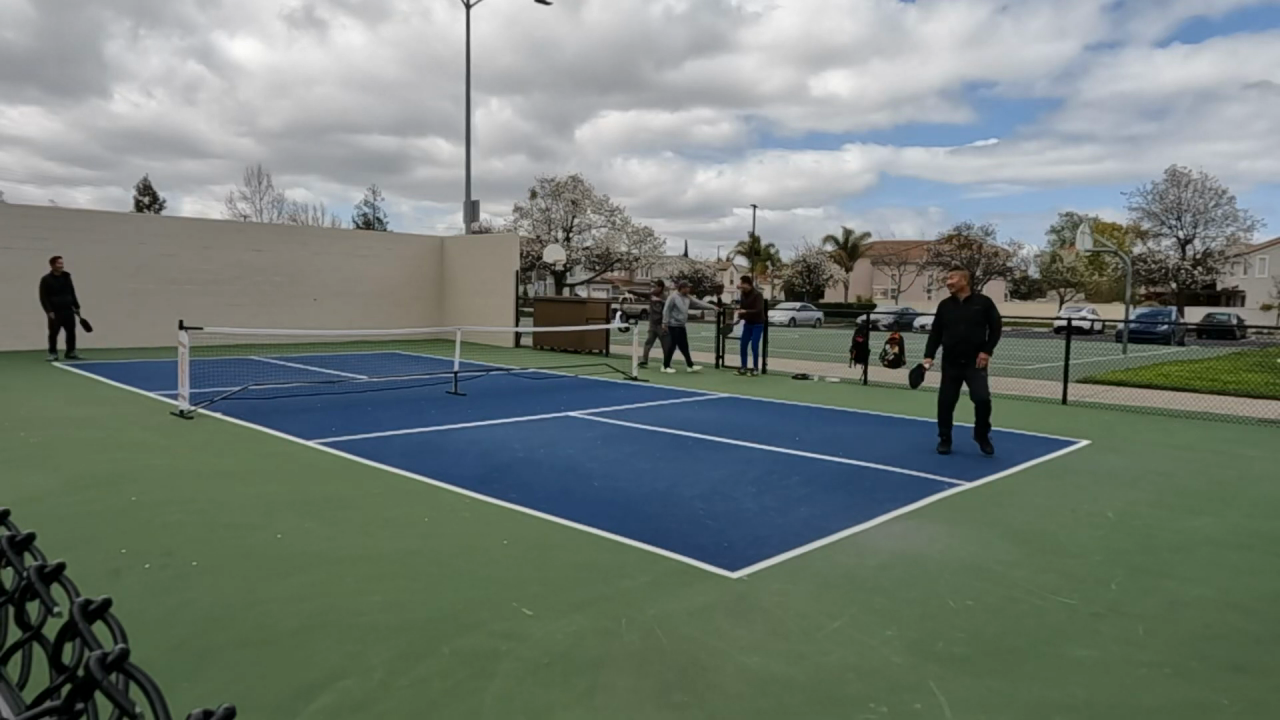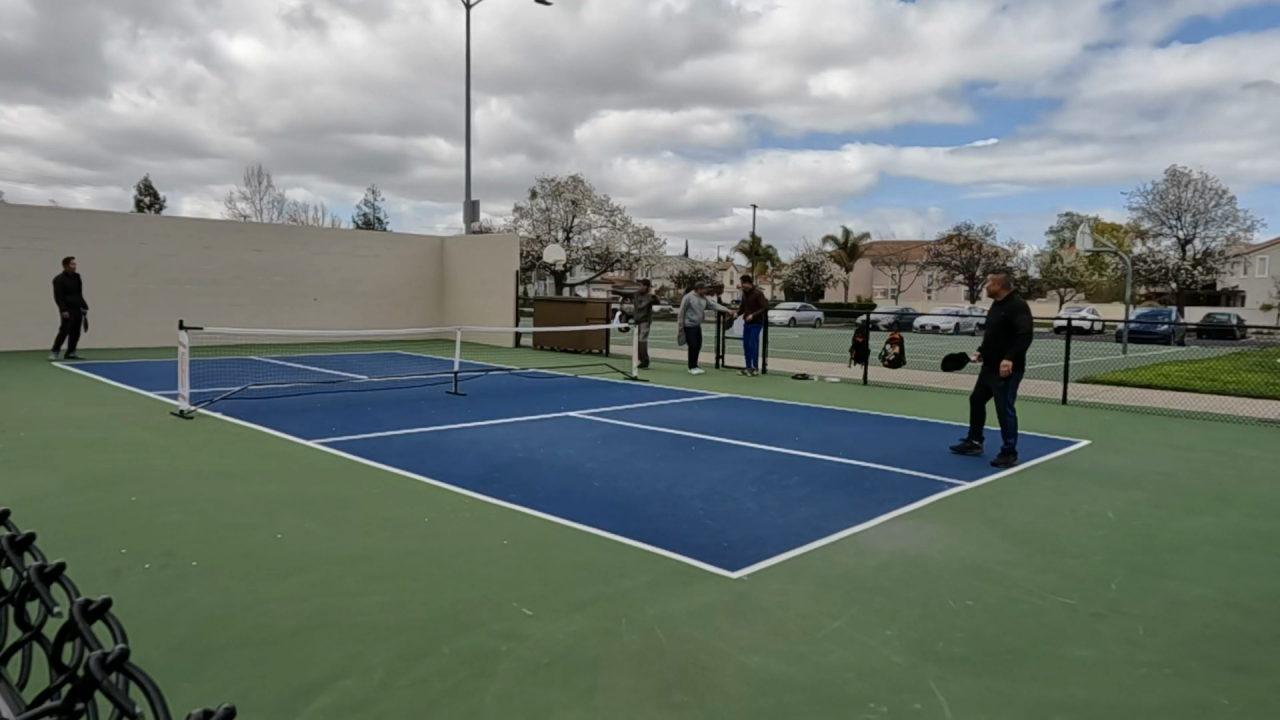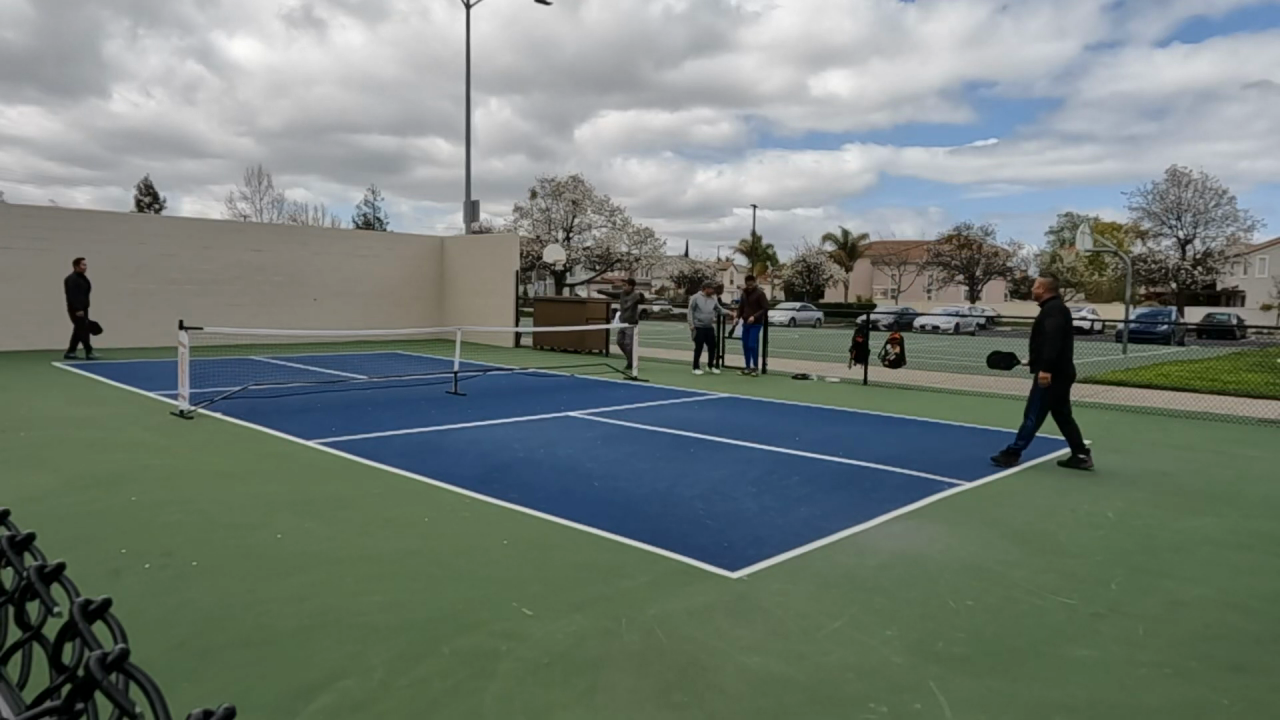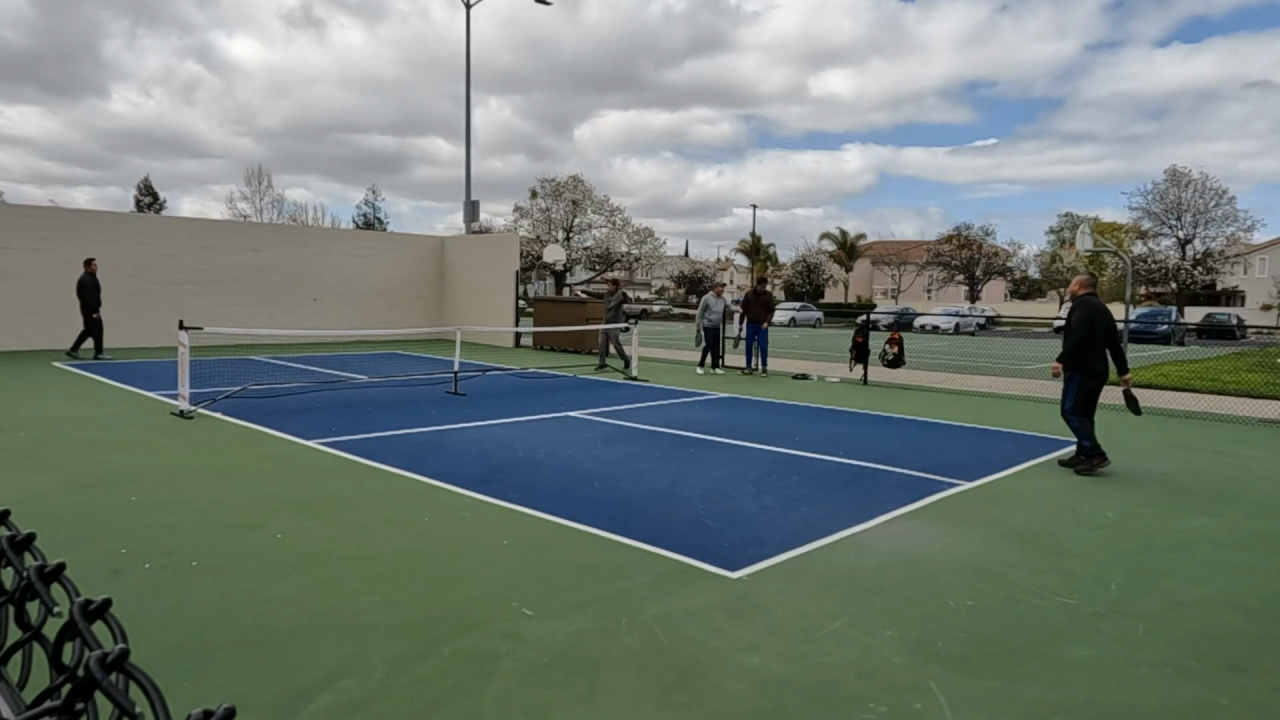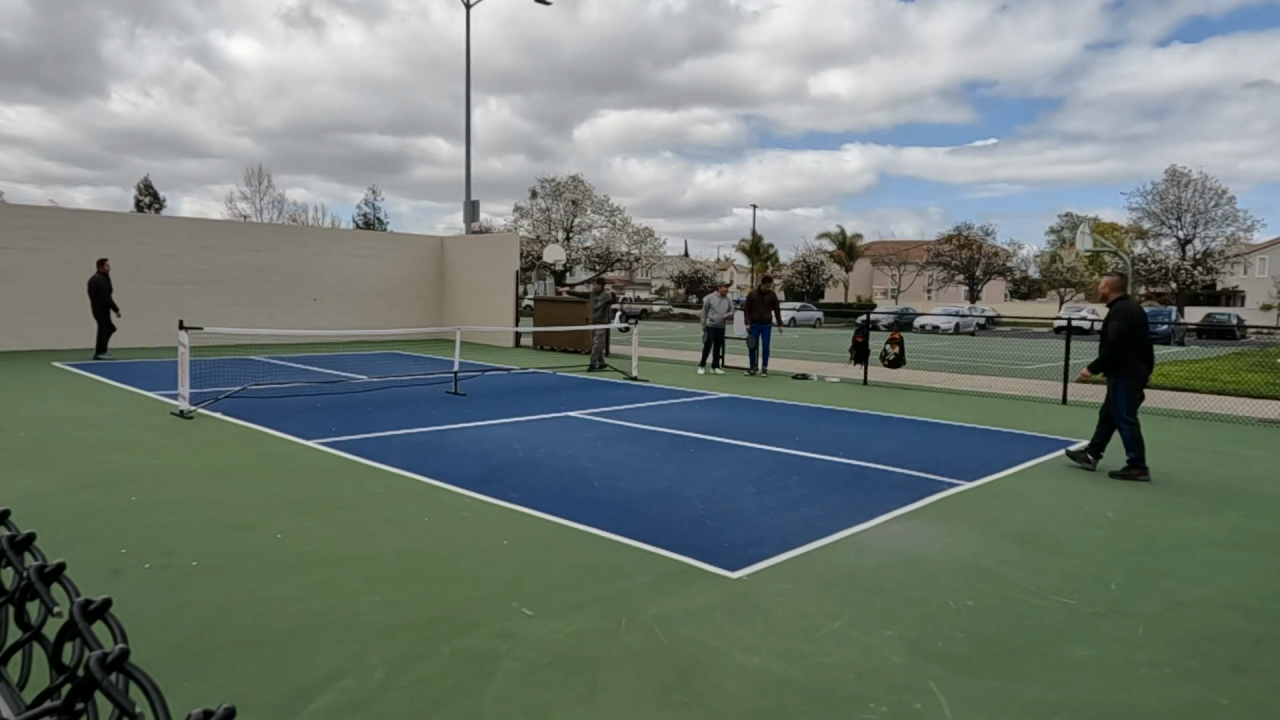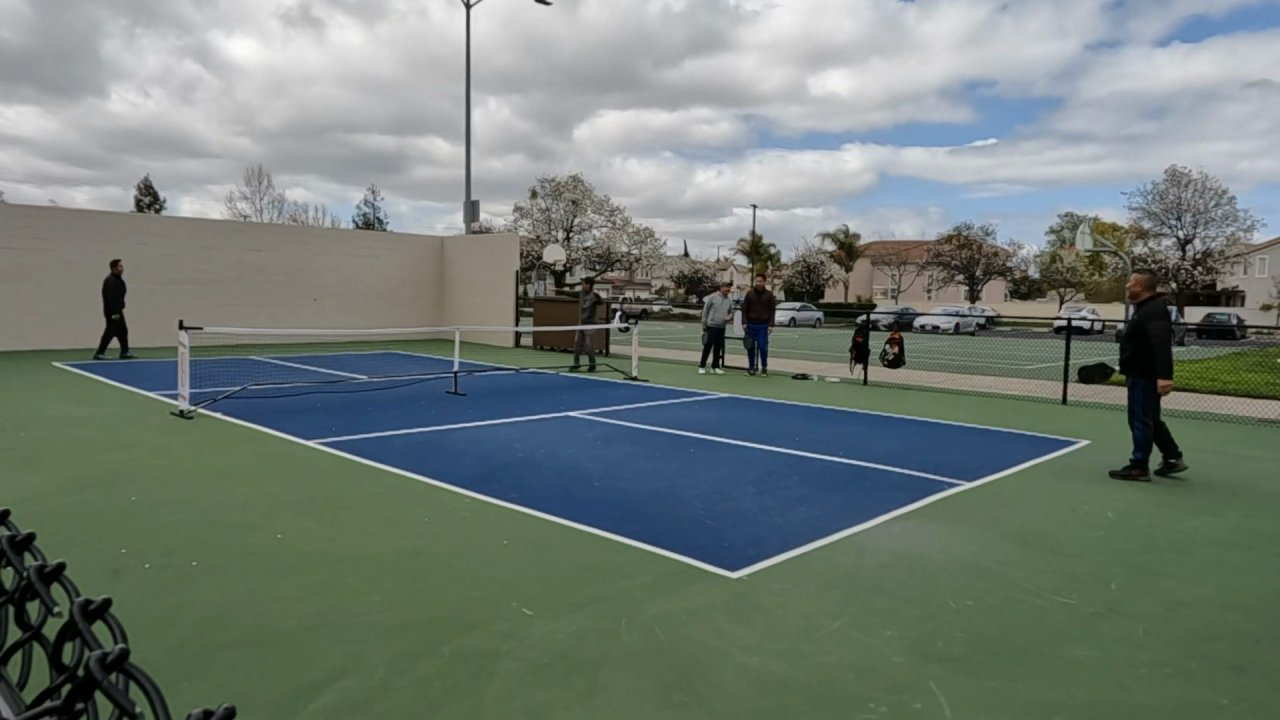
dt=0.4s
person 1, frame 1
left shoulder: (983, 302)
right shoulder: (945, 305)
left elbow: (995, 327)
right elbow: (936, 332)
left wrist: (988, 351)
right wrist: (929, 355)
left hip: (975, 363)
right hip: (950, 363)
left knee: (982, 400)
right knee: (945, 401)
left ankle: (982, 435)
right ankle: (945, 439)
person 1, frame 2
left shoulder: (1017, 307)
right shoulder: (997, 306)
left elbow: (1025, 335)
left wrist: (1011, 359)
right wrist: (982, 351)
left hip: (1006, 369)
right hip: (990, 368)
left knee: (1004, 408)
right knee: (976, 400)
left ankle: (1009, 452)
right ankle: (974, 442)
person 1, frame 3
left shoulder: (1052, 309)
right shoulder: (1056, 307)
left elbow: (1054, 341)
left wrist: (1044, 368)
right wrist: (1034, 360)
left hip: (1051, 374)
right hip: (1063, 372)
left knee: (1033, 414)
right knee: (1062, 414)
left ankle: (1012, 454)
right ankle: (1081, 455)
person 1, frame 4
left shoulder: (1082, 304)
right shoulder: (1103, 309)
left elbow: (1076, 337)
right elbow: (1115, 344)
left wrist: (1061, 360)
right wrist: (1123, 372)
left hip: (1080, 370)
right hip: (1097, 370)
left knee: (1070, 411)
right knee: (1084, 413)
left ankle: (1096, 454)
right ankle: (1084, 456)
person 1, frame 5
left shoulder: (1119, 311)
right shoulder: (1131, 308)
left elbow: (1112, 347)
right elbow: (1145, 344)
left wrist: (1091, 369)
right wrist: (1147, 370)
left hip: (1124, 375)
right hip: (1133, 373)
left knee: (1125, 419)
right knee: (1108, 414)
left ankle: (1138, 467)
right ankle: (1091, 455)
person 1, frame 6
left shoulder: (1154, 311)
right shoulder: (1145, 308)
left elbow: (1161, 345)
left wrist: (1164, 376)
left hip: (1145, 377)
right hip: (1143, 375)
left knee: (1139, 420)
right knee: (1150, 419)
left ankle: (1139, 467)
right ankle: (1173, 459)
